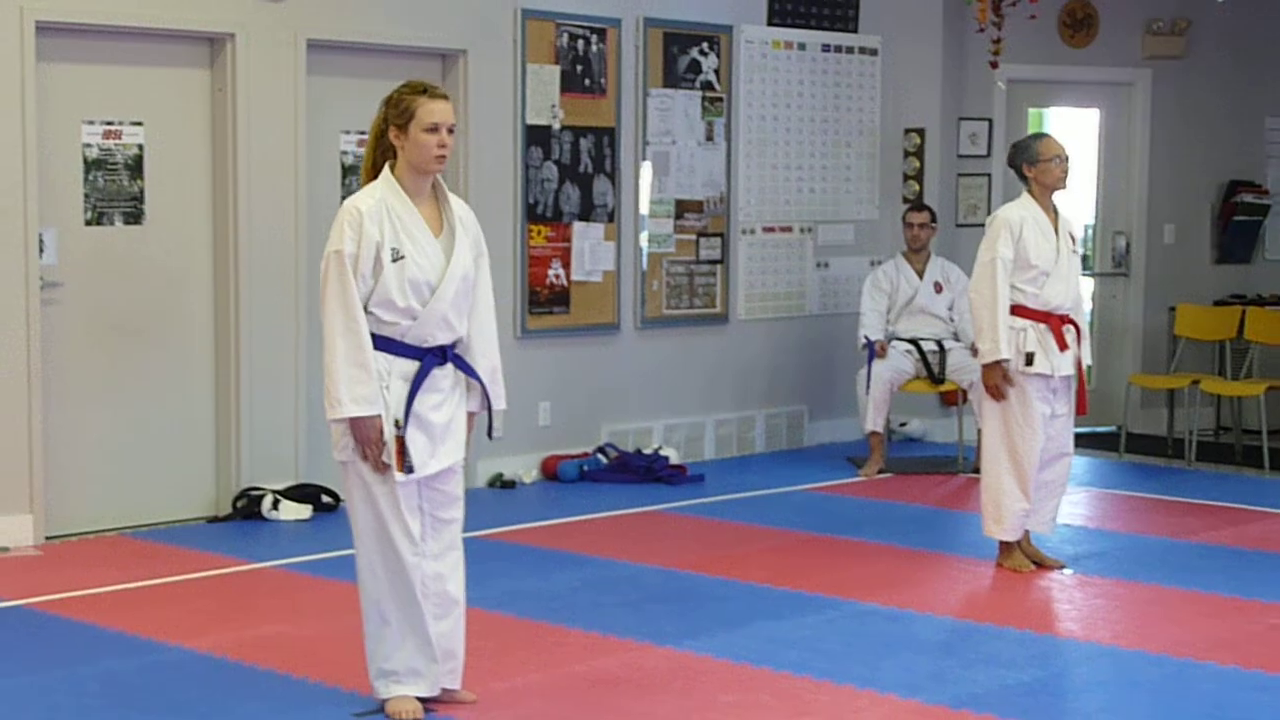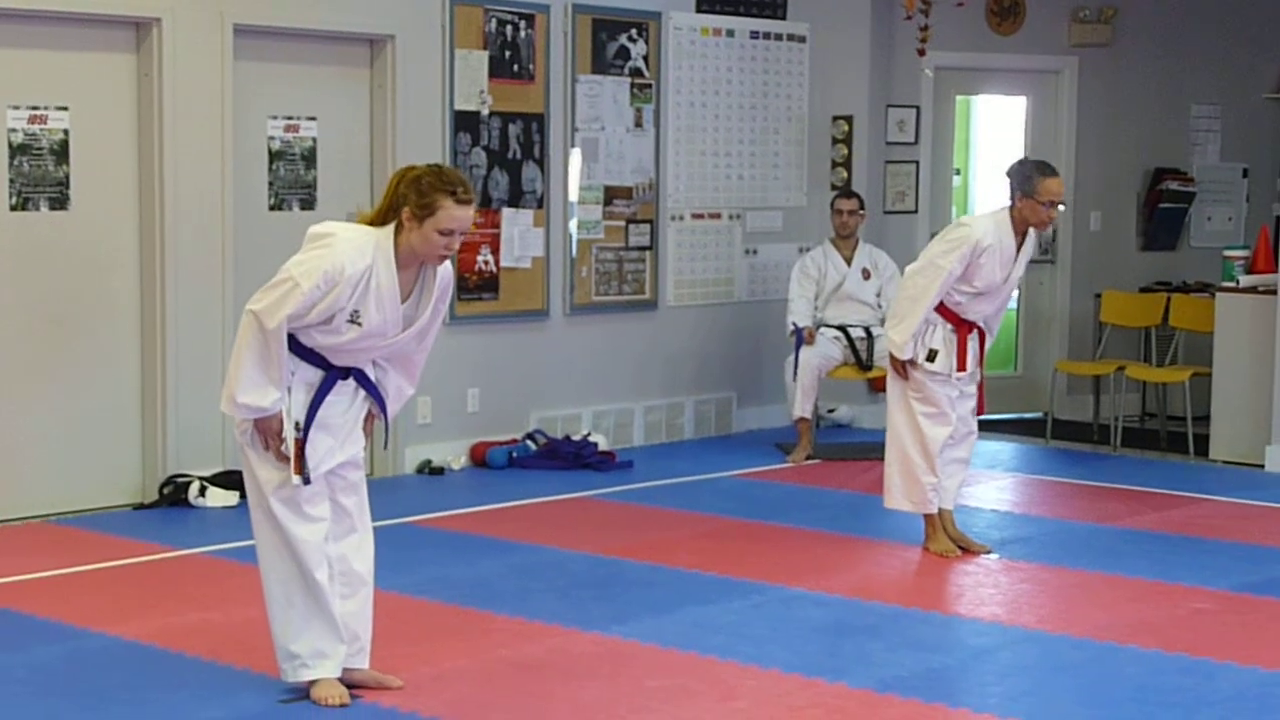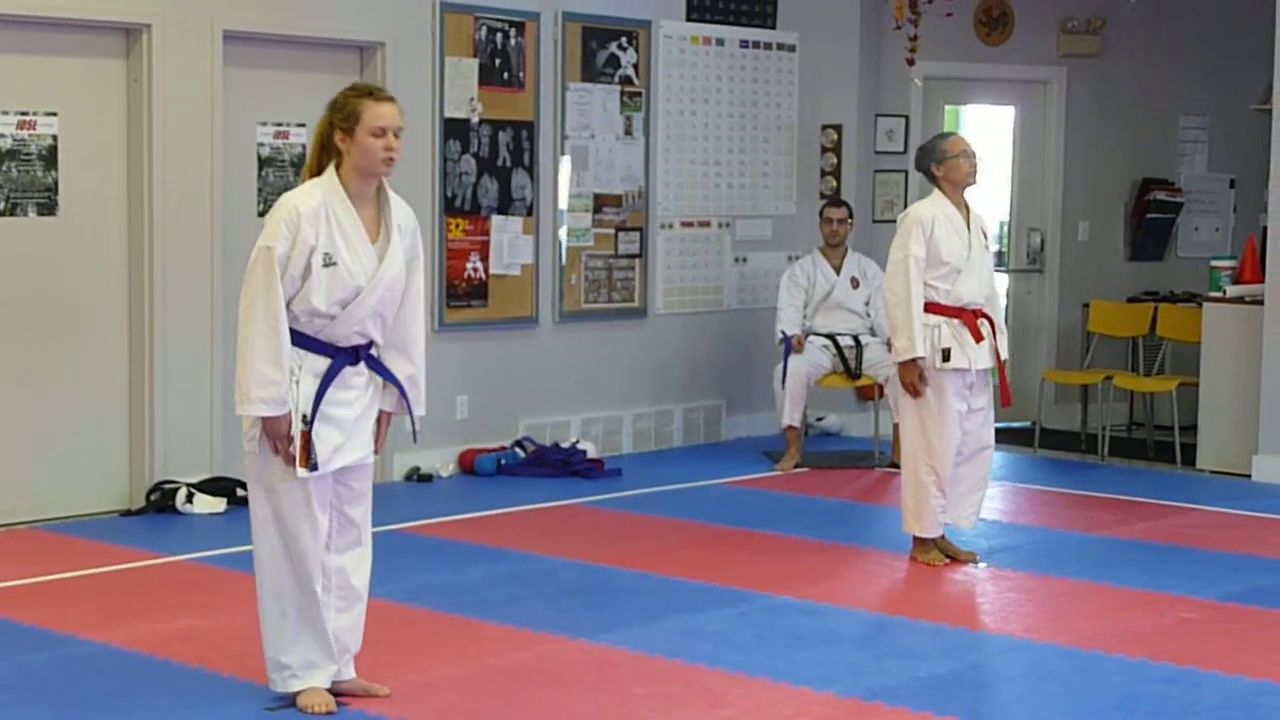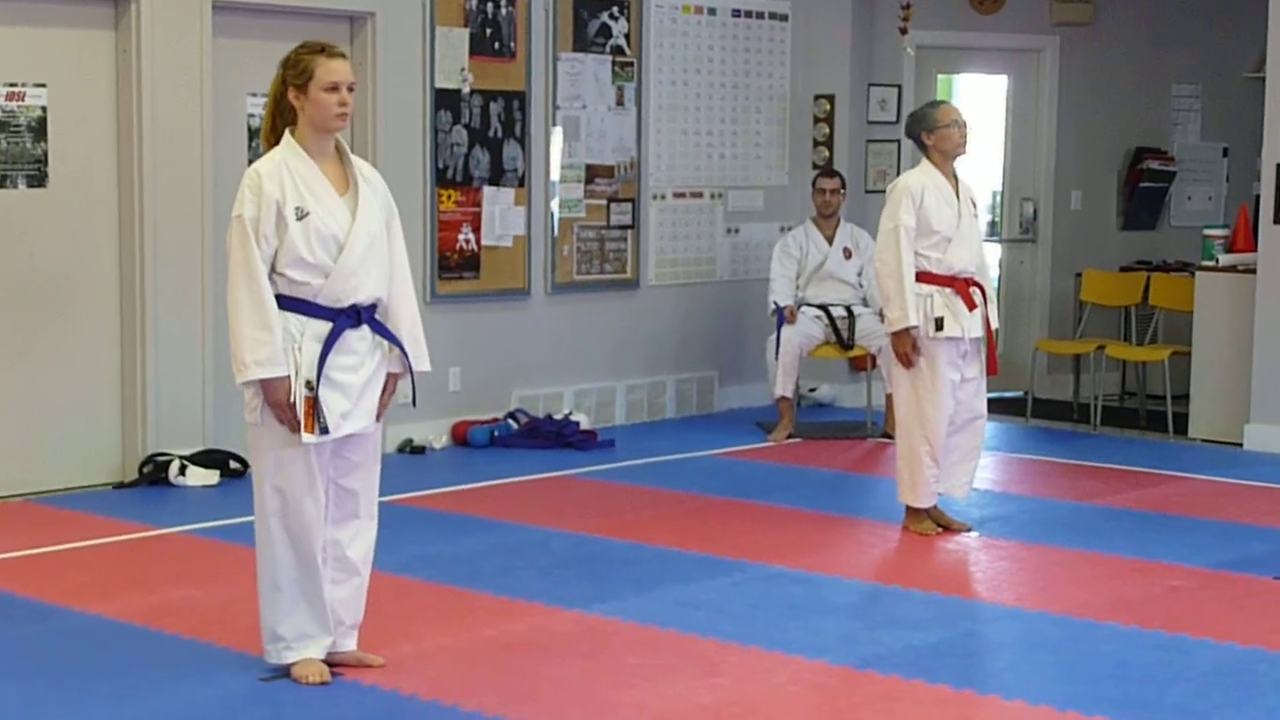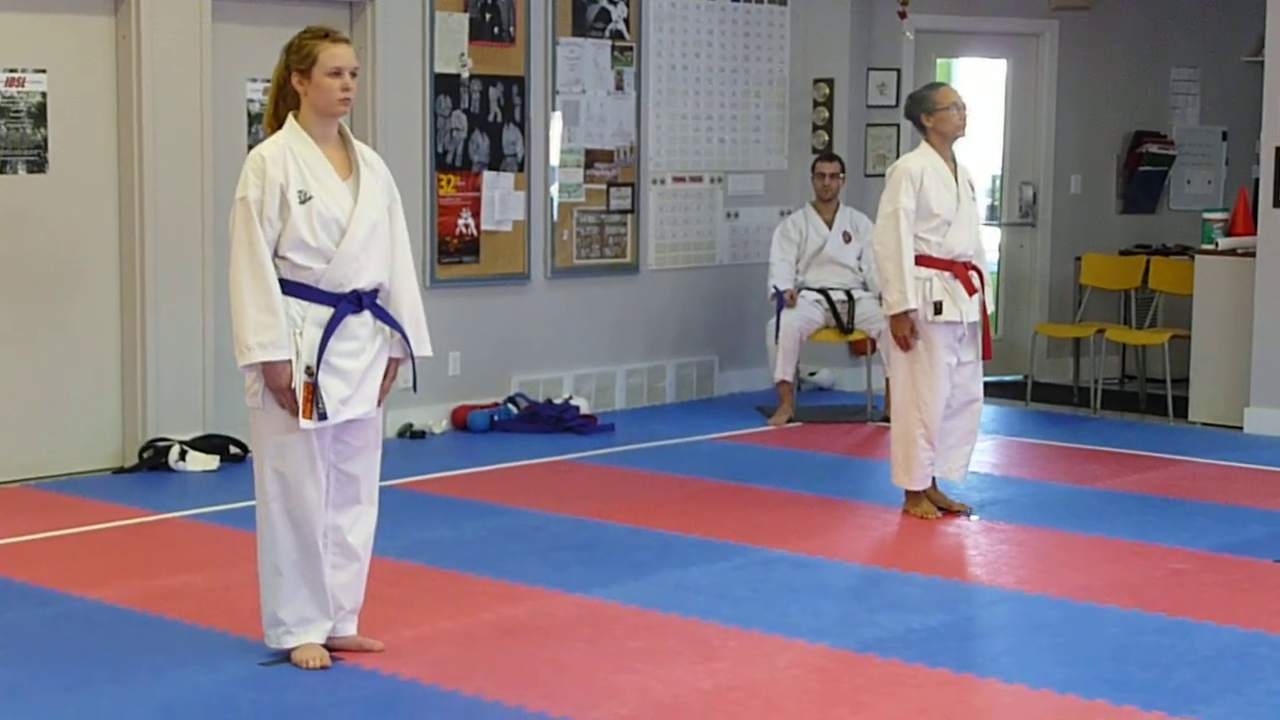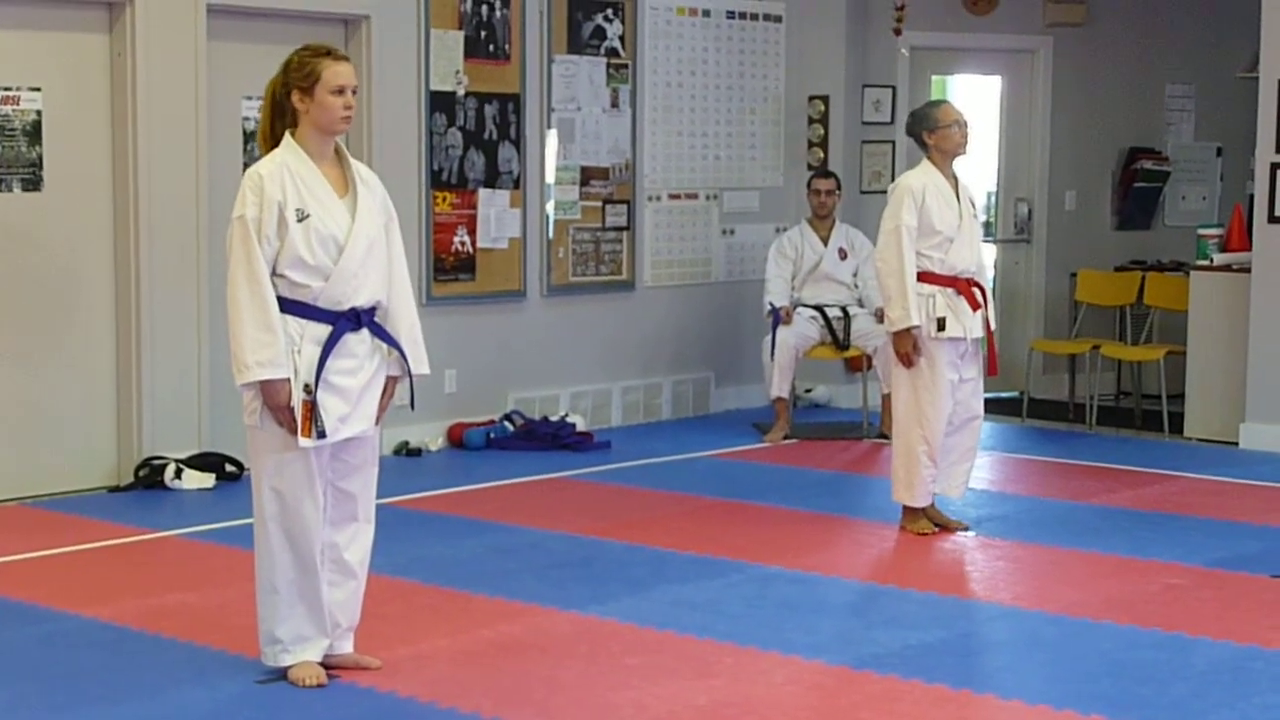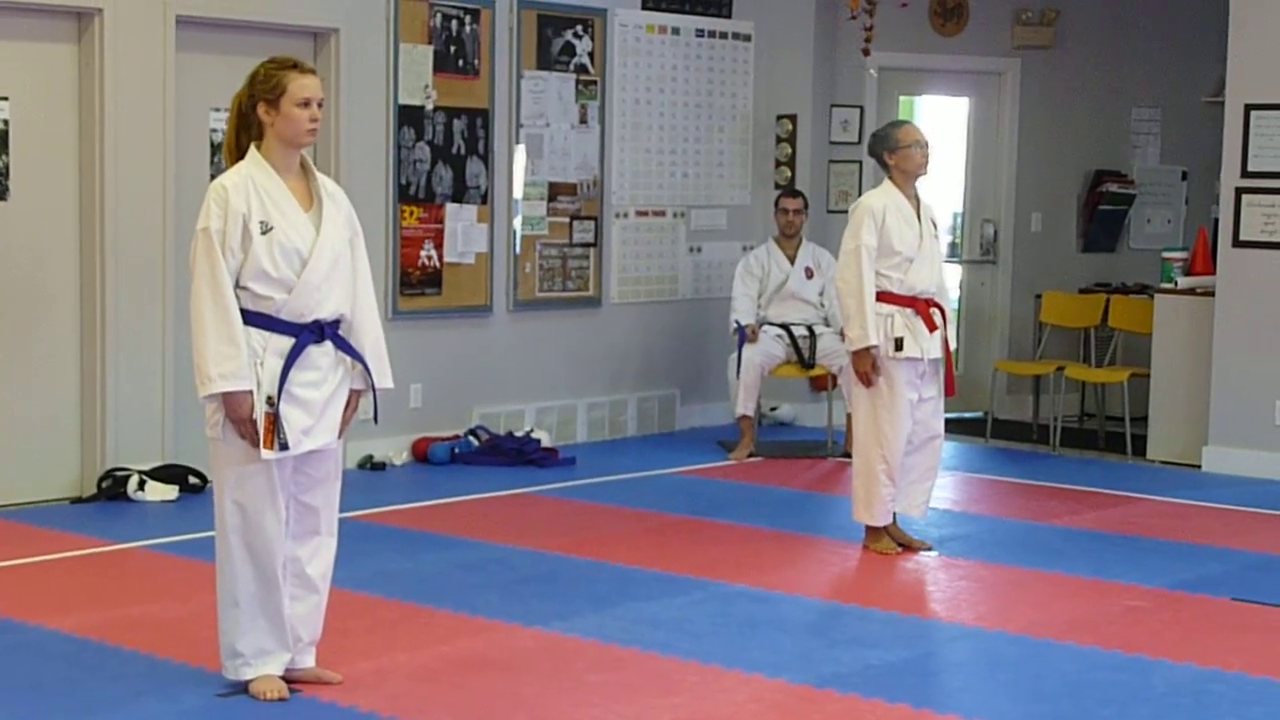
dt=0.7s
person 1, frame 1
left shoulder: (461, 218)
right shoulder: (363, 213)
left elbow: (476, 313)
right elbow: (343, 316)
left wrist: (471, 399)
right wrist: (361, 410)
left hip: (442, 391)
right hip: (385, 390)
left knee: (442, 538)
right knee: (393, 540)
person 1, frame 2
left shoulder: (438, 278)
right shoulder: (345, 257)
right elbow: (264, 318)
left wrist: (373, 408)
right wrist: (264, 405)
left hip: (340, 393)
right hip: (284, 389)
left knee: (348, 524)
right knee: (300, 527)
left ankle: (346, 657)
right ankle: (315, 664)
person 1, frame 3
left shoulder: (401, 220)
right shoulder: (300, 210)
left elbow: (404, 318)
right elbow: (264, 307)
left wrist: (391, 399)
right wrist: (271, 404)
left hip: (353, 389)
right hip: (296, 388)
left knee: (350, 535)
right knee: (298, 534)
left ankle: (336, 664)
person 1, frame 4
left shoulder: (368, 180)
right shoulder: (267, 178)
left elbow: (392, 272)
right elbow: (250, 280)
left wrist: (393, 359)
right wrist: (270, 372)
left hip: (358, 356)
right hip: (296, 353)
left knee: (352, 502)
right knee: (296, 502)
left ankle: (337, 634)
right ankle: (296, 642)
person 1, frame 5
left shoulder: (370, 165)
right shoulder: (270, 162)
left elbow: (394, 256)
right elbow: (253, 264)
left wrist: (395, 344)
right wrist: (271, 356)
left hip: (359, 341)
right hip: (299, 339)
left knee: (352, 487)
right knee: (296, 488)
left ankle: (337, 619)
right ankle: (297, 627)
person 1, frame 6
left shoulder: (366, 183)
right shoulder: (268, 181)
left elbow: (390, 274)
right elbow: (251, 283)
left wrist: (393, 361)
right wrist: (270, 373)
left hip: (357, 359)
right hip: (297, 357)
left knee: (350, 506)
right knee: (294, 506)
left ankle: (334, 637)
right ankle: (295, 645)
person 1, frame 7
left shoulder: (332, 196)
right shoulder: (232, 193)
left elbow: (355, 288)
right elbow: (215, 294)
left wrist: (356, 375)
right wrist: (232, 386)
left hip: (320, 372)
right hip: (260, 370)
left knee: (312, 519)
right knee: (256, 519)
left ankle: (295, 650)
right ankle: (255, 658)
person 2, frame 1
left shoulder: (1065, 225)
right shoulder: (1009, 219)
right elbow: (988, 290)
left wrist: (1077, 351)
right wrist: (992, 357)
left hip: (1060, 348)
right hip: (1024, 347)
left knee: (1055, 449)
right knee: (1018, 447)
left ankle: (1026, 541)
right ankle: (1008, 546)
person 2, frame 2
left shoulder: (1026, 240)
right shoulder: (974, 232)
right elbow: (920, 284)
left wrist: (976, 345)
right wrist: (901, 345)
left hip: (964, 341)
right hip: (930, 339)
left knee: (959, 432)
right knee: (928, 431)
left ankle: (949, 523)
right ankle: (933, 530)
person 2, frame 3
left shoulder: (976, 220)
right shoulder: (920, 217)
right elbow: (900, 287)
left wrist: (996, 343)
right wrist: (908, 354)
left hip: (975, 343)
right hip: (938, 342)
left knee: (975, 442)
right knee: (934, 443)
left ankle: (941, 534)
right ankle: (923, 539)
person 2, frame 4
left shoulder: (964, 190)
right shoulder: (910, 186)
right elbow: (892, 258)
left wrist: (985, 314)
right wrist: (901, 324)
left hip: (966, 312)
right hip: (929, 312)
left knee: (967, 411)
right knee: (927, 412)
left ankle: (933, 503)
right ankle: (915, 508)
person 2, frame 5
left shoulder: (962, 172)
right shoulder: (910, 169)
right elbow: (891, 241)
left wrist: (980, 297)
right wrist: (900, 307)
left hip: (962, 295)
right hip: (928, 295)
left knee: (964, 395)
right knee: (924, 396)
left ankle: (934, 485)
right ankle: (915, 492)
person 2, frame 6
left shoulder: (962, 190)
right shoulder: (911, 187)
right elbow: (893, 258)
left wrist: (982, 314)
right wrist: (902, 323)
left hip: (965, 312)
right hip: (929, 312)
left knee: (964, 413)
right knee: (925, 412)
left ankle: (931, 503)
right ankle: (912, 509)
person 2, frame 7
left shoulder: (925, 209)
right shoulder: (872, 206)
right elbow: (853, 277)
left wrist: (943, 334)
right wrist: (862, 343)
left hip: (925, 332)
right hip: (889, 331)
left knee: (925, 432)
right knee: (885, 432)
left ankle: (894, 521)
right ankle: (875, 527)
person 3, frame 1
left shoulder: (951, 273)
right shoulder: (884, 274)
left elbow: (965, 315)
right elbow: (872, 315)
left wrist: (978, 342)
right wrist: (876, 340)
left hip: (946, 348)
right hip: (903, 349)
right knee: (874, 375)
right ankle: (877, 454)
person 3, frame 2
left shoulder: (879, 260)
right shoulder: (812, 261)
left elbow: (894, 302)
right elbow: (800, 301)
right wrist: (804, 326)
left hip: (873, 335)
right hip: (830, 335)
right knee: (802, 361)
right ankle: (805, 440)
person 3, frame 3
left shoulder: (868, 269)
right shoulder: (801, 269)
left elbow: (882, 311)
right elbow: (789, 309)
right wrist: (793, 334)
left hip: (862, 343)
right hip: (819, 343)
right knee: (791, 370)
left ankle: (900, 449)
right ankle: (794, 448)
person 3, frame 4
left shoulder: (860, 239)
right shoulder: (794, 240)
left elbow: (873, 281)
right elbow: (781, 279)
right wrist: (786, 305)
left hip: (854, 313)
right hip: (811, 313)
right knee: (784, 341)
left ankle: (892, 419)
right ankle: (785, 419)
person 3, frame 5
left shoulder: (860, 223)
right shoulder: (793, 224)
left elbow: (873, 265)
right elbow: (781, 264)
right wrist: (785, 289)
left hip: (854, 297)
right hip: (811, 298)
right knee: (783, 325)
left ankle: (893, 402)
right ankle: (786, 403)
person 3, frame 6
left shoulder: (856, 239)
right shoulder: (789, 241)
left elbow: (869, 281)
right elbow: (777, 281)
left wrist: (880, 307)
right wrist: (782, 306)
left hip: (849, 314)
right hip: (807, 314)
left knee: (890, 338)
right knee: (781, 341)
left ankle: (888, 419)
right ankle: (781, 420)
person 3, frame 7
left shoulder: (822, 258)
right shoulder: (756, 259)
left elbow: (835, 300)
right elbow: (743, 299)
right wrist: (747, 324)
left hip: (815, 333)
right hip: (773, 333)
right knee: (747, 358)
left ankle: (854, 437)
right ankle: (747, 438)
